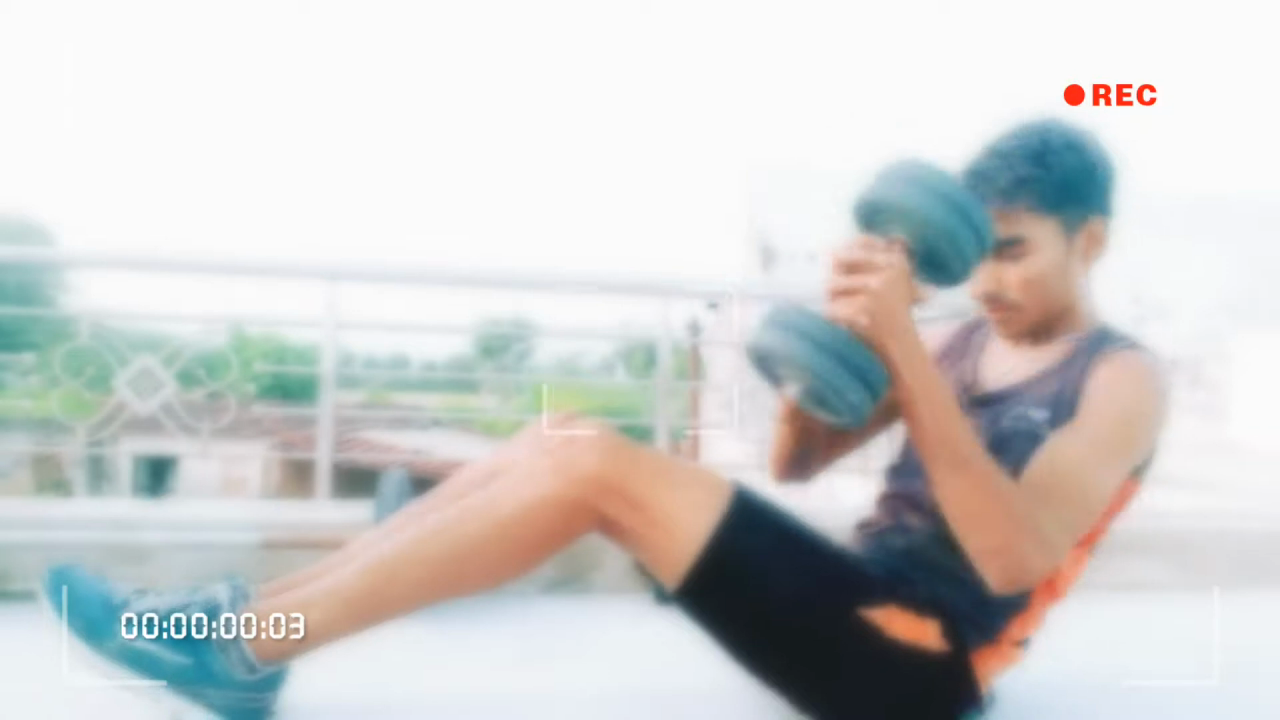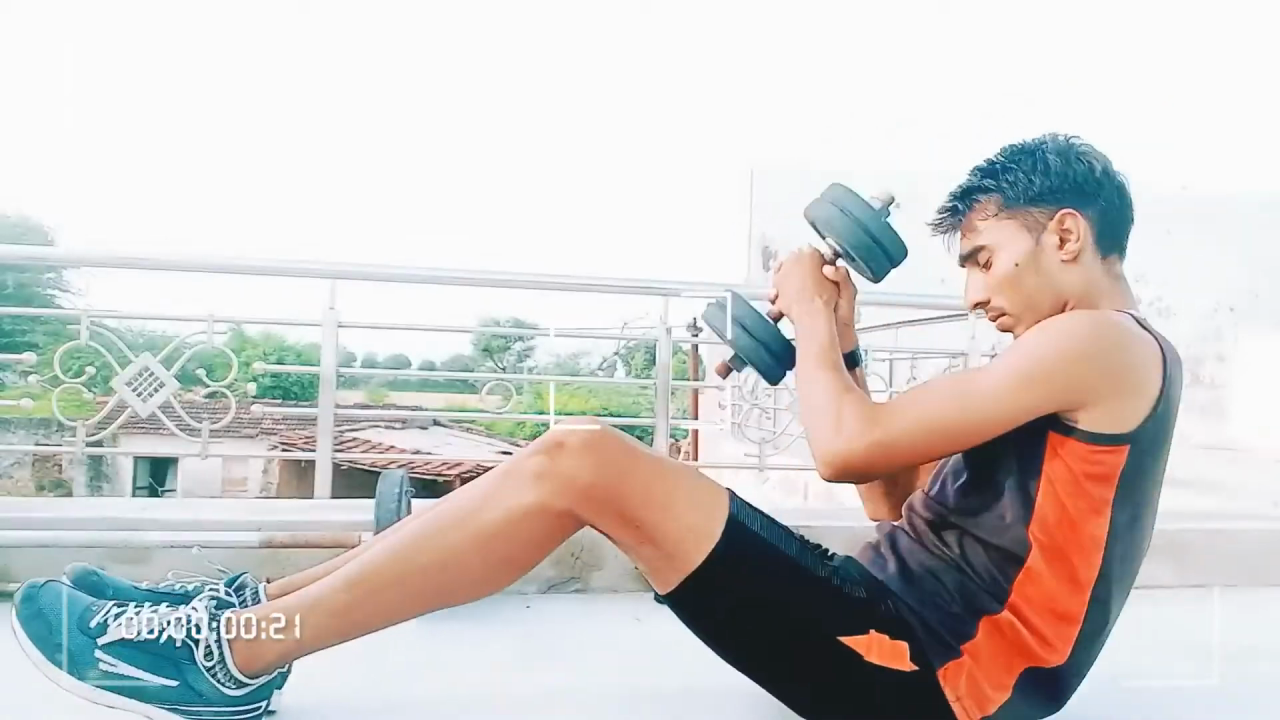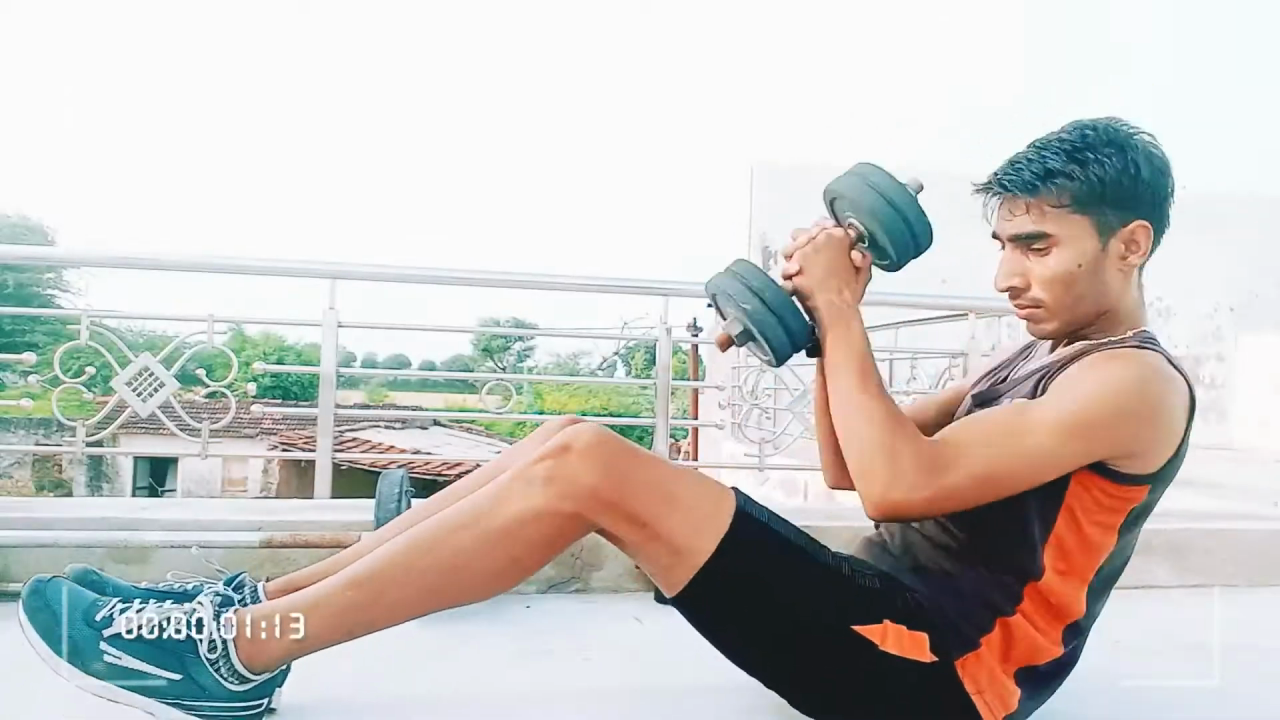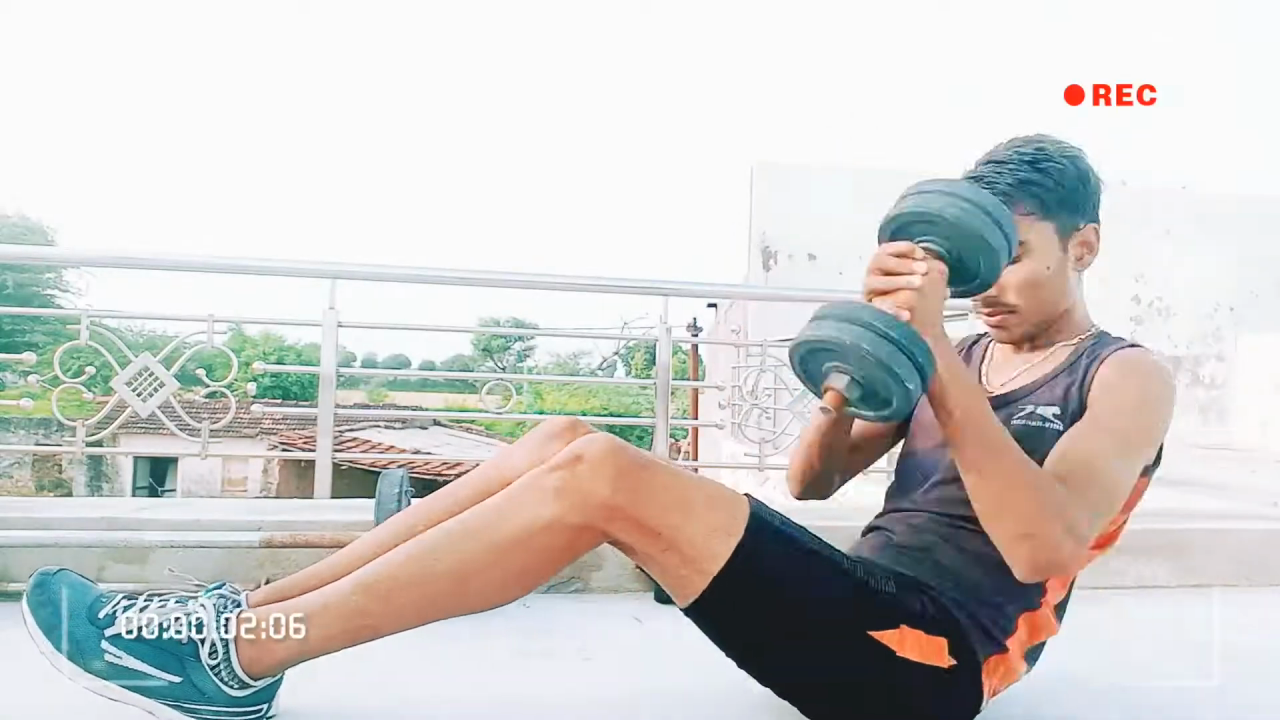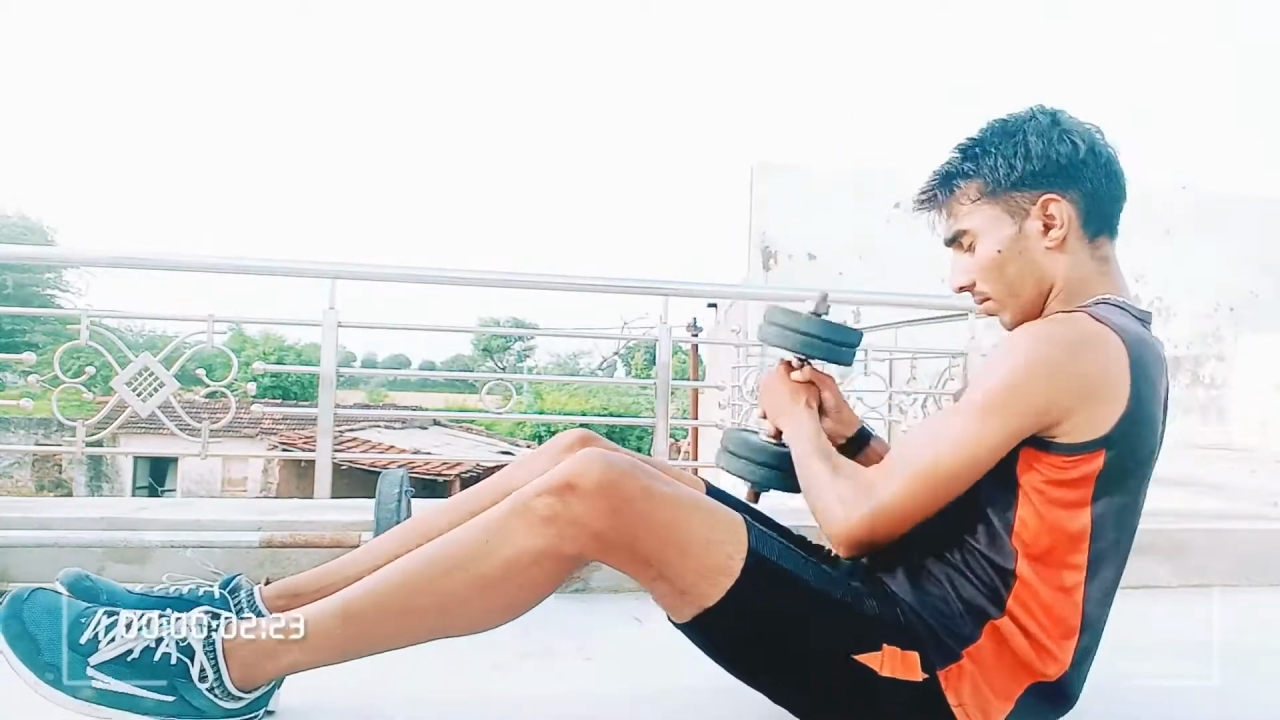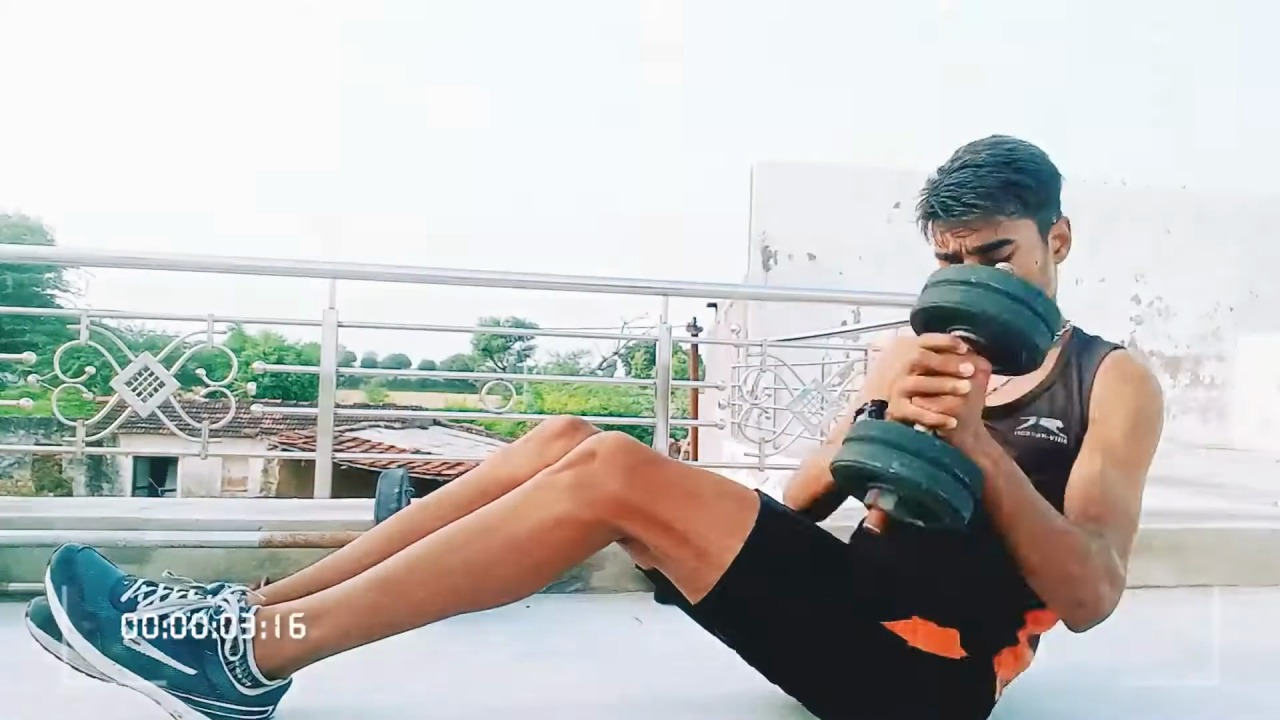
dt=0.7s
person 1, frame 1
left shoulder: (1122, 382)
right shoulder: (964, 340)
left elbow: (1010, 559)
right elbow: (791, 459)
left wrist: (906, 355)
right hip: (850, 604)
left knee: (590, 464)
right knee: (562, 443)
right ankle: (253, 613)
person 1, frame 2
left shoulder: (1107, 346)
right shoulder: (1067, 366)
left elbow: (845, 447)
right elbow: (898, 495)
left wrist: (814, 318)
right wrist: (832, 335)
right hip: (881, 619)
left knee: (581, 461)
right knee: (576, 463)
right ankle: (252, 606)
person 1, frame 3
left shoulder: (1137, 384)
right shoulder: (1030, 353)
left elbow: (894, 486)
right elbow: (853, 468)
left wrist: (839, 306)
right wrist: (832, 341)
right hip: (870, 617)
left knee: (588, 466)
right knee: (568, 445)
right ankle: (253, 605)
person 1, frame 4
left shoulder: (1127, 380)
right shoulder: (955, 356)
left elbow: (1038, 549)
right elbow: (808, 477)
left wrist: (937, 359)
right hip: (861, 608)
left knee: (601, 475)
right knee: (561, 445)
right ankle: (248, 607)
person 1, frame 5
left shoulder: (1072, 348)
right shoulder: (1110, 352)
left elbow: (858, 523)
left wrist: (797, 421)
right wrist: (843, 427)
left knee: (591, 490)
right knee: (579, 471)
right ankle: (254, 610)
person 1, frame 6
left shoulder: (1117, 383)
right shoulder: (915, 350)
left elbow: (1089, 597)
right elbow: (805, 494)
left wrist: (974, 446)
right wrist: (883, 435)
right hip: (855, 606)
left knee: (612, 473)
right knee: (563, 442)
right ankle: (252, 609)
